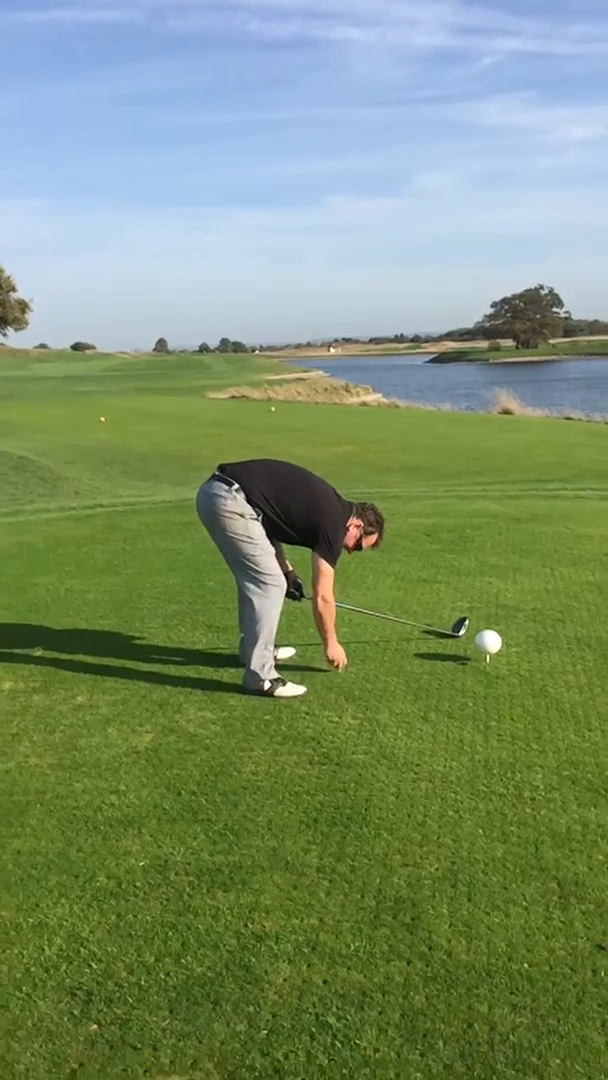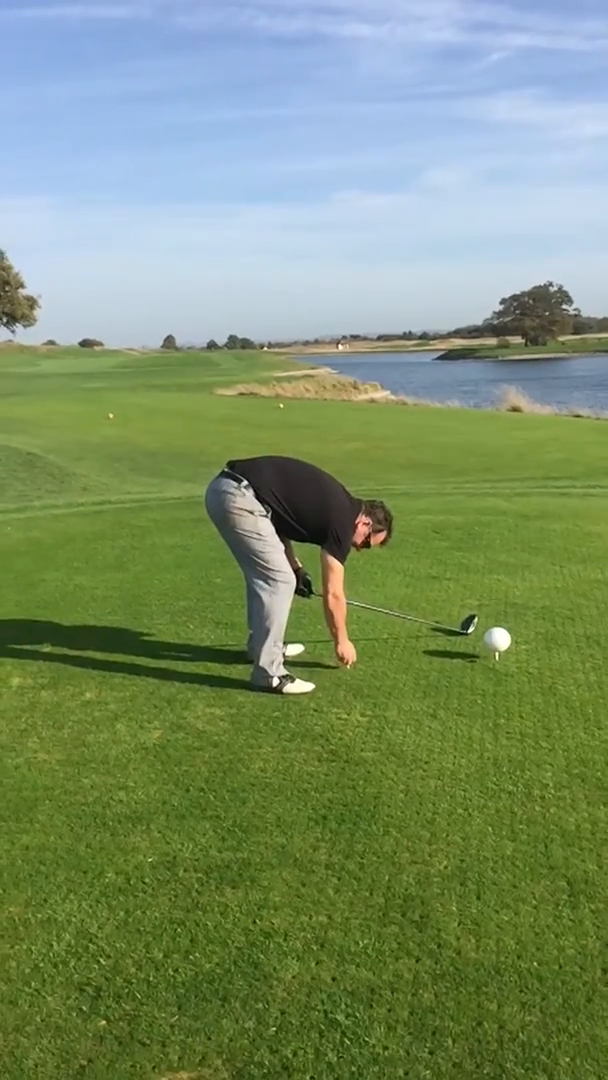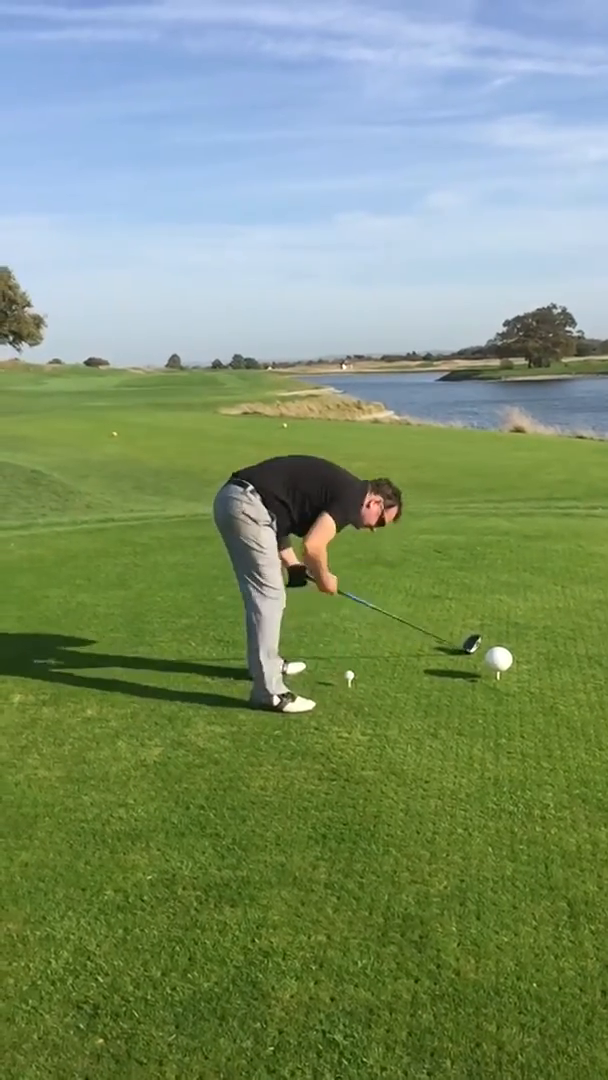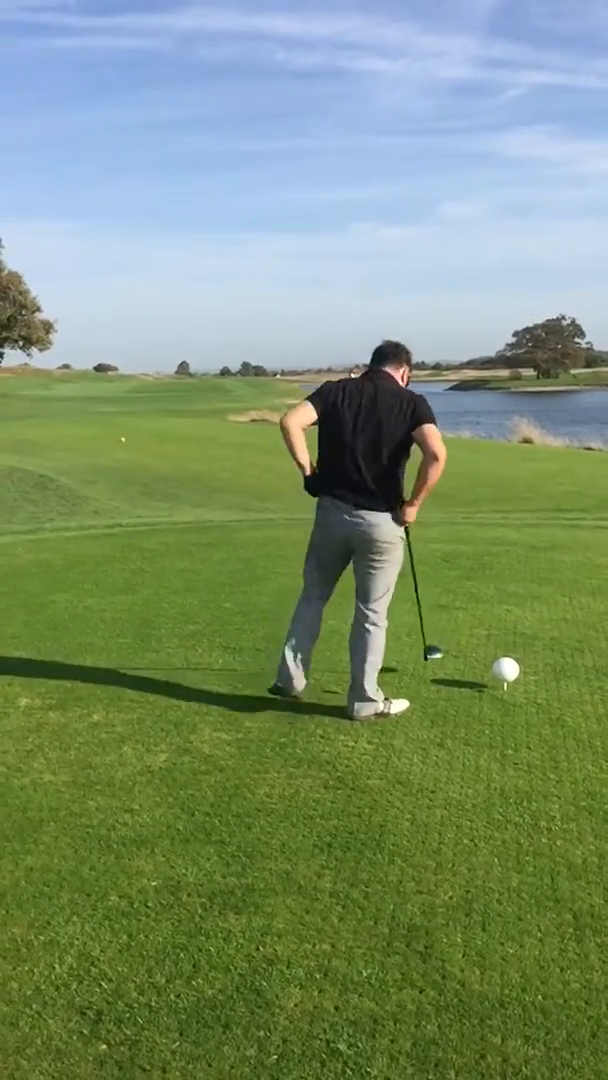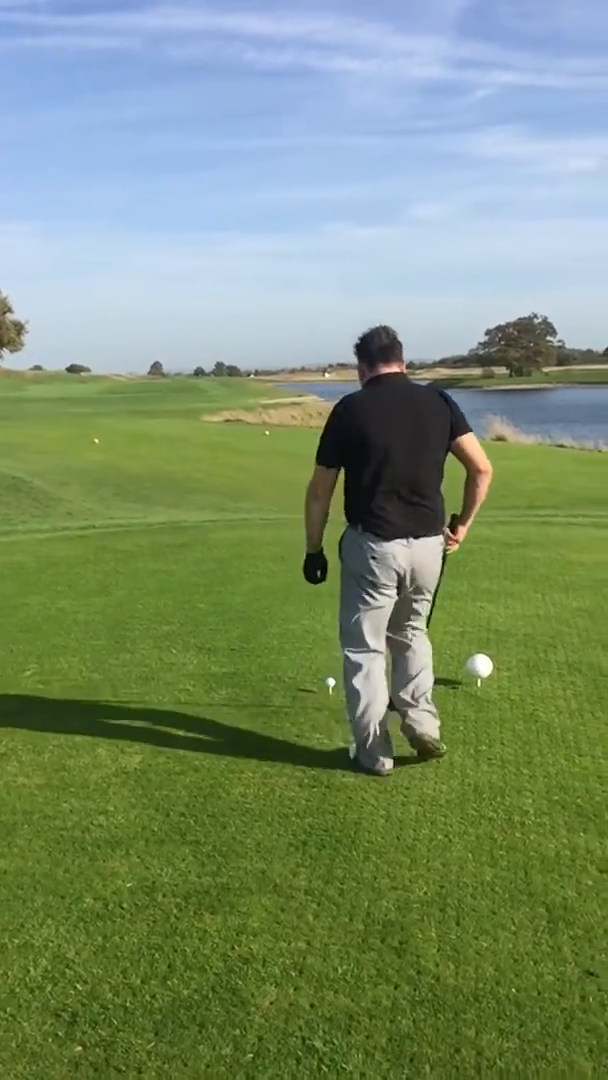
dt=0.7s
person 1, frame 1
left shoulder: (326, 506)
right shoulder: (332, 522)
right elbow: (322, 597)
left wrist: (287, 571)
right wrist: (332, 644)
left hip: (213, 491)
right hip: (230, 500)
left knee: (254, 577)
right knee: (269, 585)
left ankle: (253, 648)
right ankle: (260, 676)
person 1, frame 2
left shoulder: (335, 503)
right shoulder: (341, 520)
right elbow: (333, 595)
left wrist: (295, 567)
right wrist: (342, 641)
left hip: (223, 488)
right hip: (239, 497)
left knee: (263, 574)
right knee: (279, 581)
left ankle: (261, 644)
right ankle: (268, 673)
person 1, frame 3
left shoulder: (343, 487)
right shoulder: (350, 498)
right elbow: (313, 545)
left wrist: (291, 564)
right wrist: (324, 577)
left hip: (231, 498)
right hip: (246, 504)
left knee: (262, 589)
right knee: (269, 594)
left ankle: (264, 663)
right ankle: (268, 691)
person 1, frame 4
left shoulder: (334, 391)
right shoulder: (412, 402)
left elbow: (290, 423)
right elbow: (436, 454)
left wrist: (308, 472)
right wrist: (413, 503)
left hip: (333, 512)
right hip: (381, 519)
left knee: (313, 595)
right knee: (372, 615)
left ankle: (290, 677)
right ankle: (365, 700)
person 1, frame 5
left shoulder: (349, 410)
right shoulder: (439, 403)
left elbow: (320, 489)
right elbow: (481, 468)
left wrist: (313, 548)
right wrist: (463, 524)
left hip: (372, 545)
right hip: (426, 544)
left knee: (364, 651)
right knee: (411, 633)
left ankle: (374, 750)
right ankle: (421, 720)
